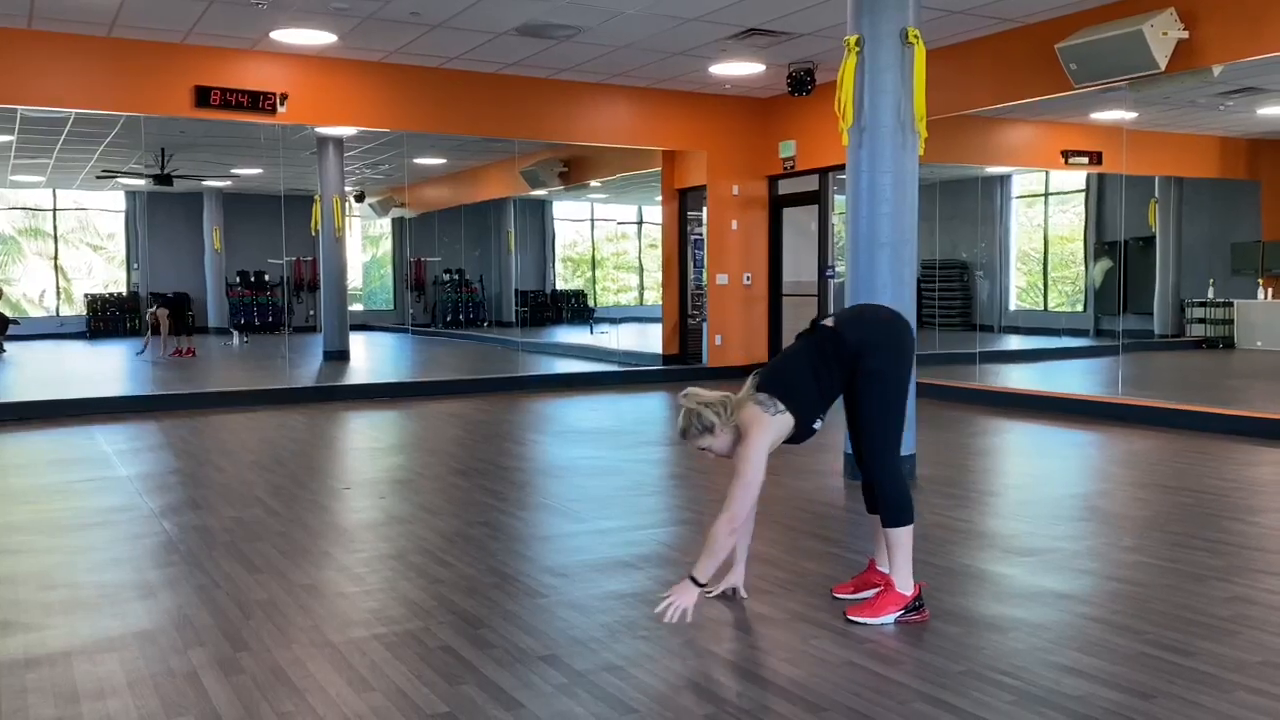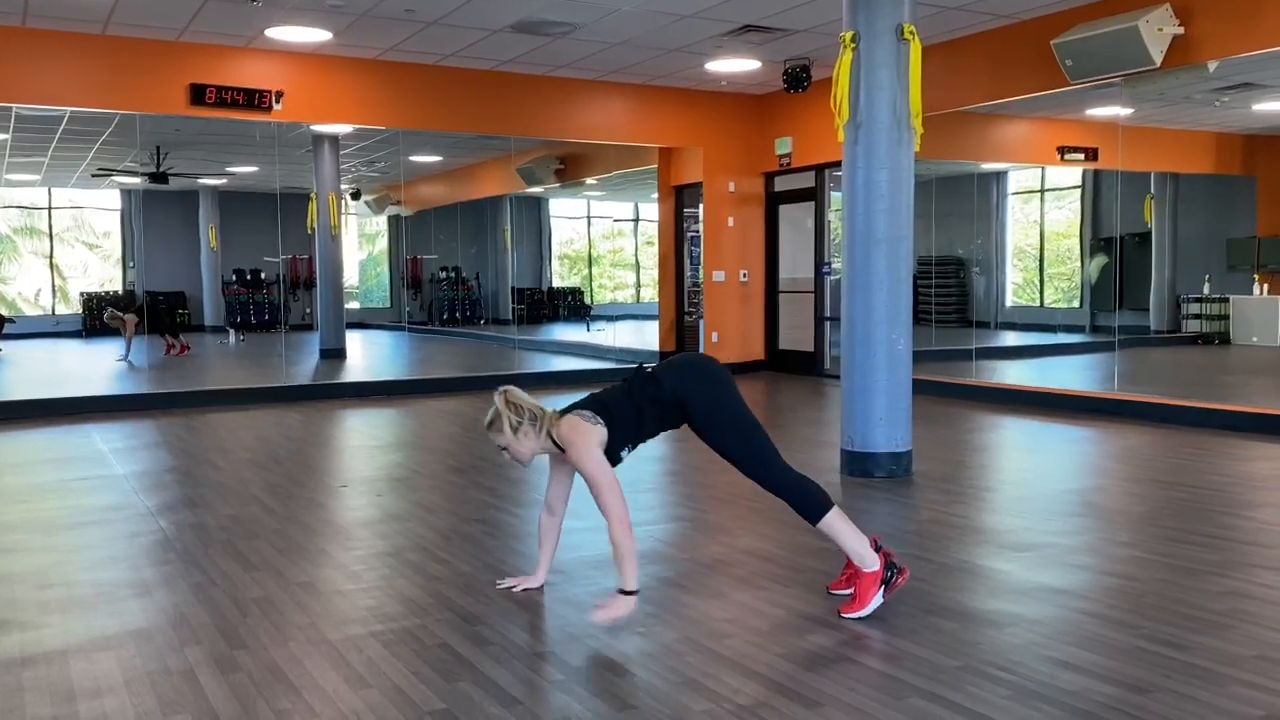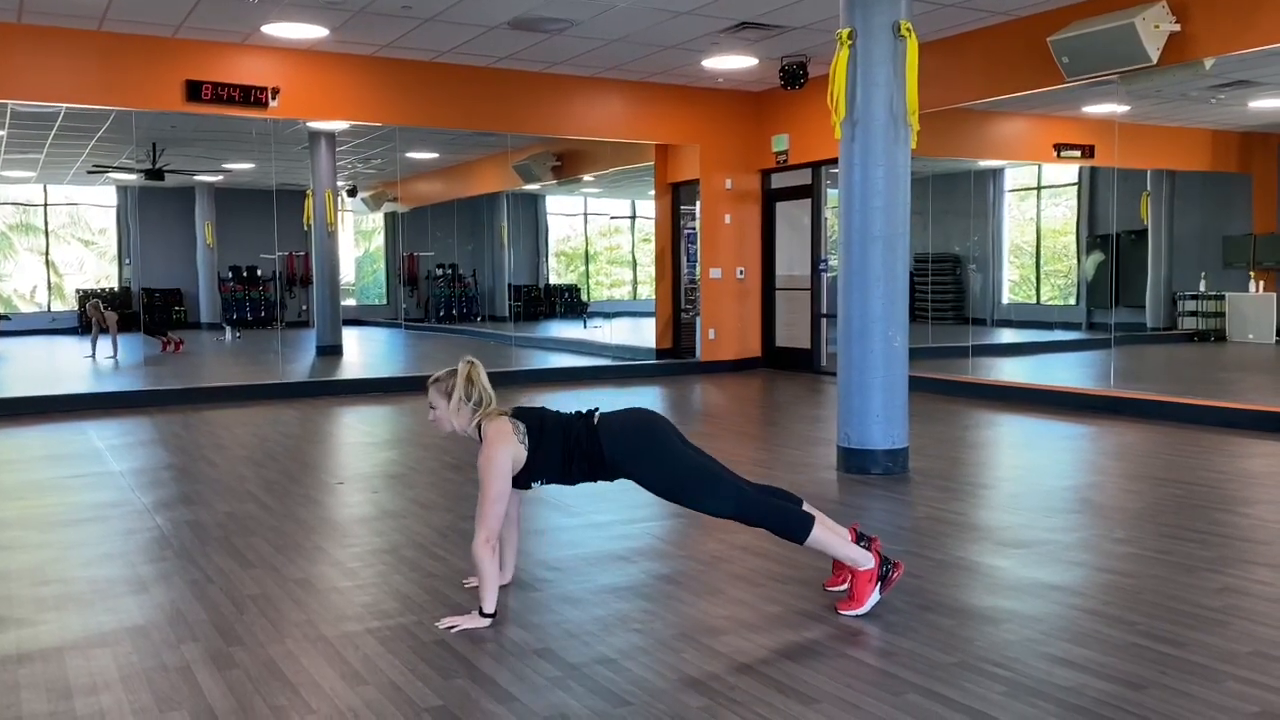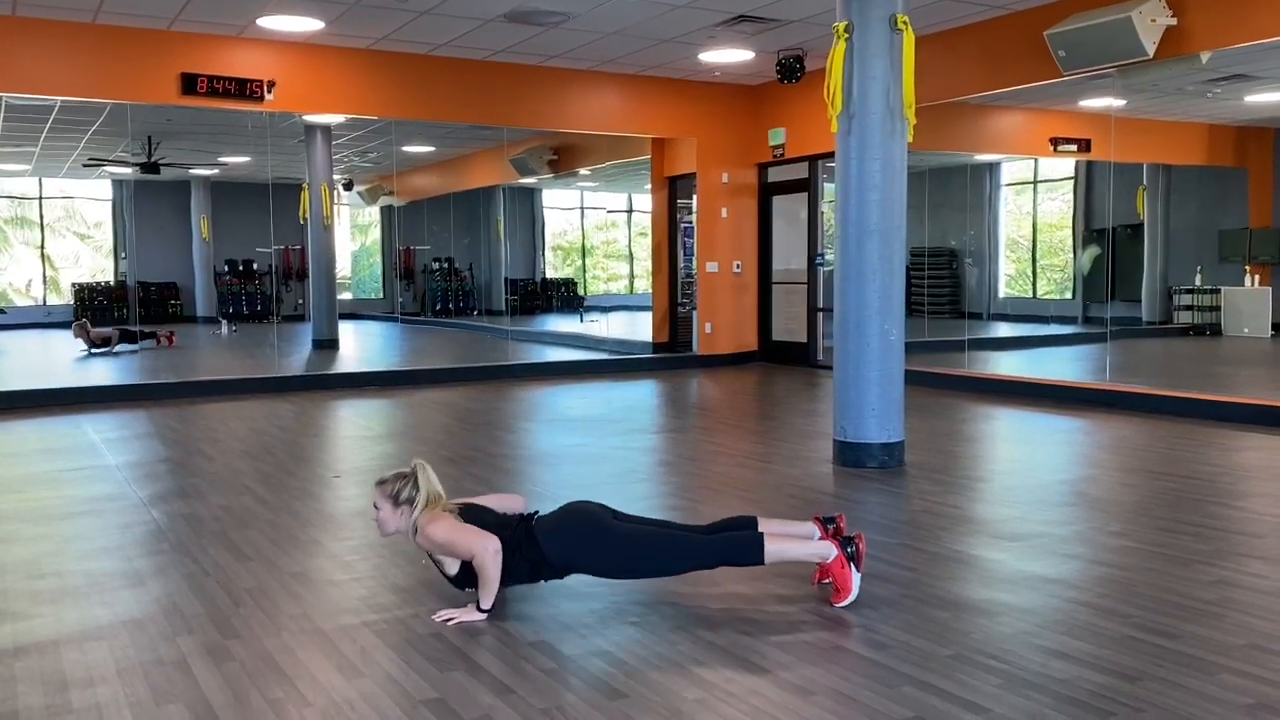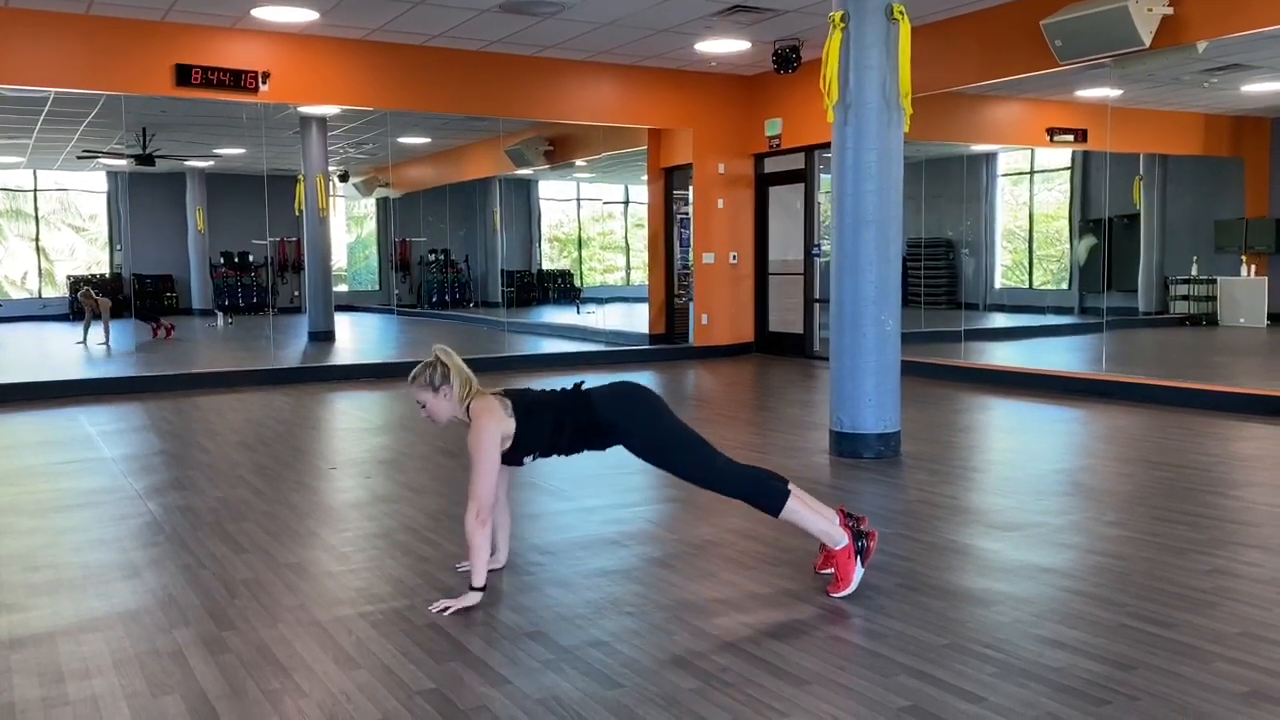
dt=1s
person 1, frame 1
left shoulder: (756, 430)
right shoulder: (740, 418)
left elbow: (731, 521)
right elbow: (738, 507)
left wrist: (694, 583)
right wrist: (738, 568)
left hip: (880, 340)
right hip: (858, 342)
left knee: (881, 464)
right knee: (867, 461)
left ankle: (904, 592)
right ankle: (883, 569)
person 1, frame 2
left shoulder: (575, 438)
right shoulder: (557, 435)
left elbow: (618, 518)
right elbow: (552, 509)
left wrist: (628, 591)
right wrist: (539, 574)
left hip: (694, 385)
right hip: (680, 388)
left knee: (772, 473)
right knee: (770, 473)
left ankle: (873, 566)
right ankle: (861, 550)
person 1, frame 3
left shoulder: (495, 445)
right shoulder: (500, 424)
left elbow: (485, 537)
right elbow: (509, 506)
left wrist: (485, 612)
right wrist: (504, 573)
left hip: (631, 448)
right hip: (635, 430)
left knee: (743, 505)
right knee: (744, 493)
left ankle: (865, 563)
right ankle: (851, 540)
person 1, frame 4
left shoulder: (432, 532)
right shoulder: (448, 510)
left elbow: (489, 548)
right elbow: (515, 502)
left wrist: (482, 606)
right wrist: (508, 556)
left hip: (572, 545)
right hip: (575, 524)
left knee: (704, 552)
right knee: (704, 537)
left ankle: (832, 552)
right ankle: (820, 528)
person 1, frame 5
left shoulder: (483, 421)
right shoulder: (485, 406)
left elbow: (479, 510)
right elbow: (498, 488)
left wrist: (476, 588)
right wrist: (499, 556)
left hip: (622, 413)
right hip: (619, 408)
left knee: (727, 477)
right knee: (728, 473)
left ankle: (843, 540)
right ankle: (840, 521)
